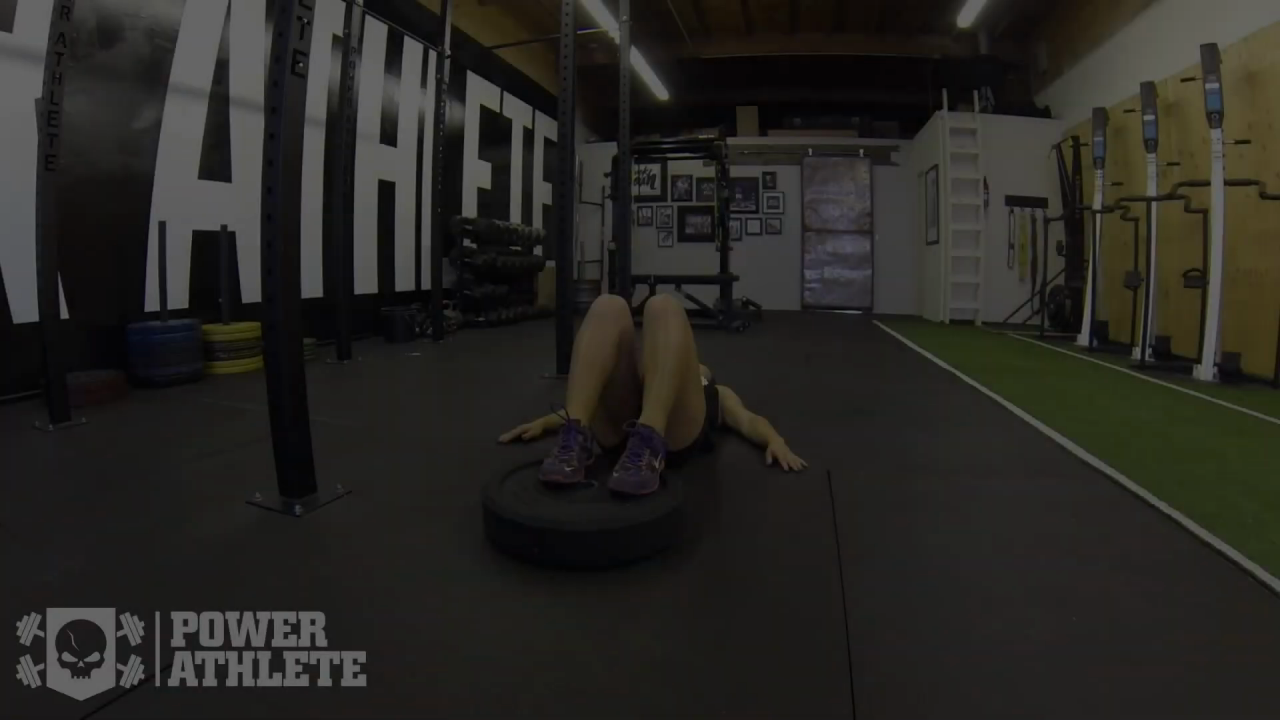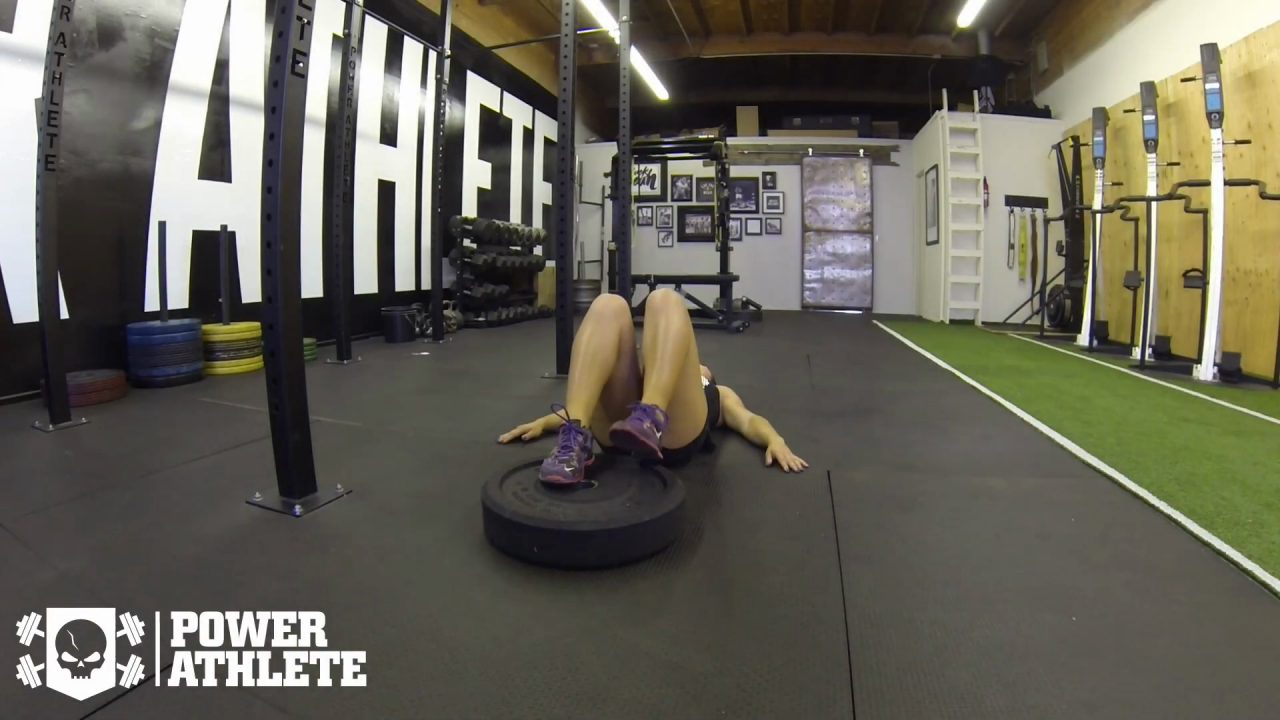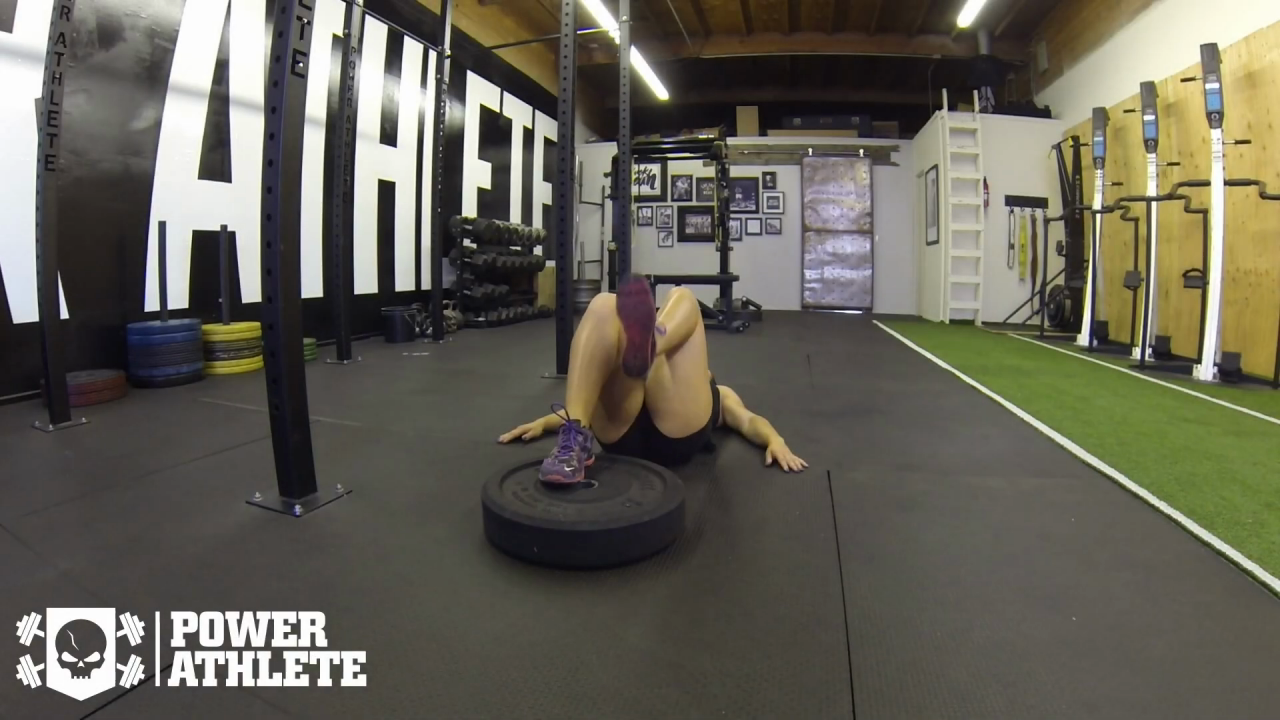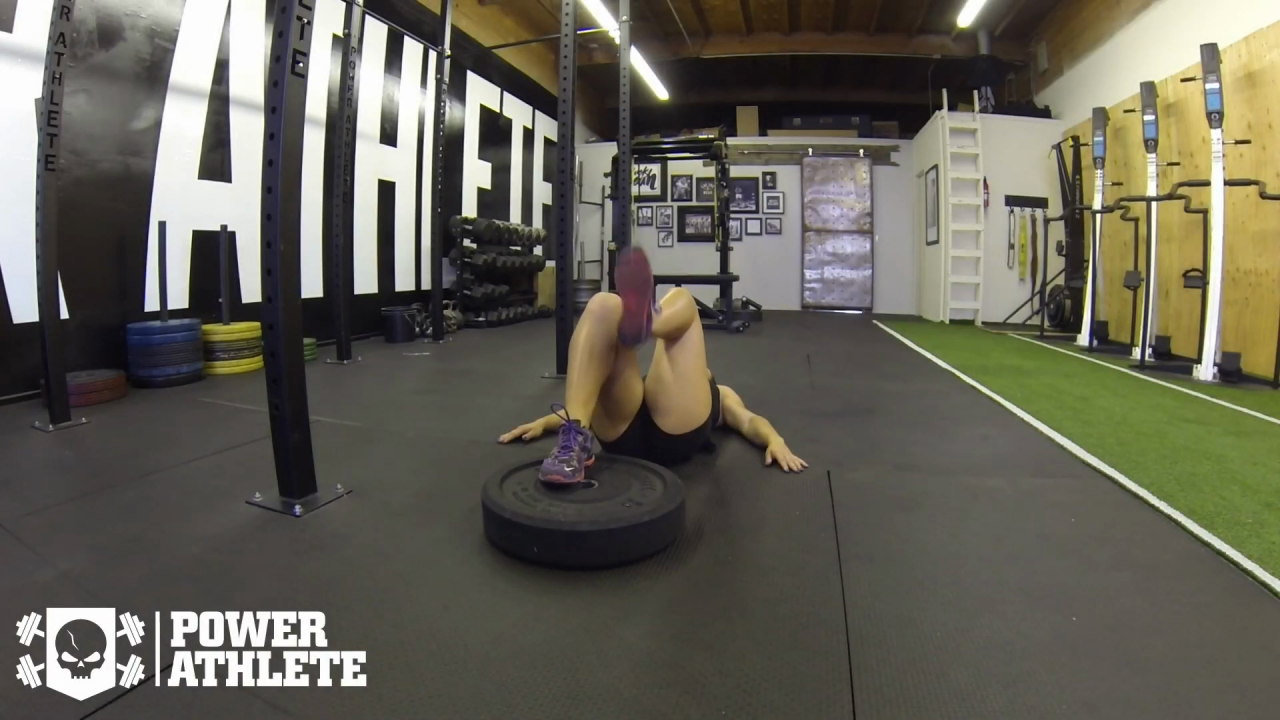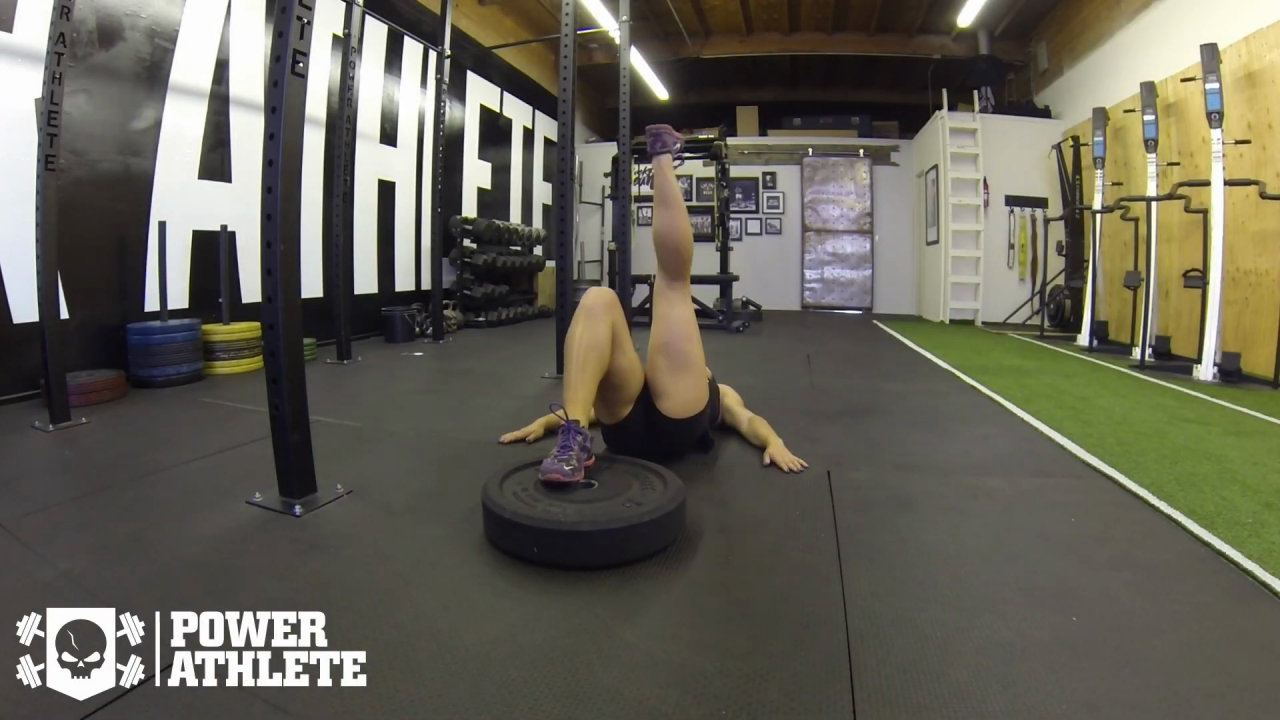
dt=0.4s
person 1, frame 1
left shoulder: (718, 394)
right shoulder: (642, 382)
left elbow: (748, 420)
right elbow: (601, 402)
left wrist: (774, 440)
right wrist: (543, 422)
left hip: (675, 431)
right hip: (620, 428)
left knee: (664, 309)
right knee: (609, 307)
left ankle: (649, 445)
right ankle: (575, 439)
person 1, frame 2
left shoulder: (719, 393)
left elbow: (747, 420)
right elbow: (601, 402)
left wrist: (775, 440)
right wrist: (543, 422)
left hip: (677, 434)
right hip: (619, 422)
left knee: (665, 300)
right knee: (609, 306)
left ankle: (651, 421)
right ankle: (575, 439)
person 1, frame 3
left shoulder: (720, 394)
left elbow: (747, 420)
right elbow: (595, 401)
left wrist: (775, 440)
right wrist: (543, 423)
left hip: (677, 433)
right hip: (622, 431)
left knee: (681, 299)
right knee: (605, 306)
left ankle: (646, 345)
right ankle: (574, 440)
person 1, frame 4
left shoulder: (719, 393)
right shoulder: (649, 384)
left elbow: (747, 420)
right elbow: (598, 399)
left wrist: (774, 439)
right wrist: (544, 422)
left hip: (676, 432)
right hip: (622, 430)
left knee: (679, 300)
right knee: (604, 305)
left ankle: (644, 320)
right ankle: (574, 441)
person 1, frame 5
left shoulder: (719, 394)
right shoulder: (640, 380)
left elbow: (747, 420)
right elbow: (598, 396)
left wrist: (774, 442)
right wrist: (543, 422)
left hip: (677, 422)
right hip: (627, 422)
left knee: (674, 281)
right knee: (598, 299)
left ankle: (662, 158)
right ankle: (575, 438)
